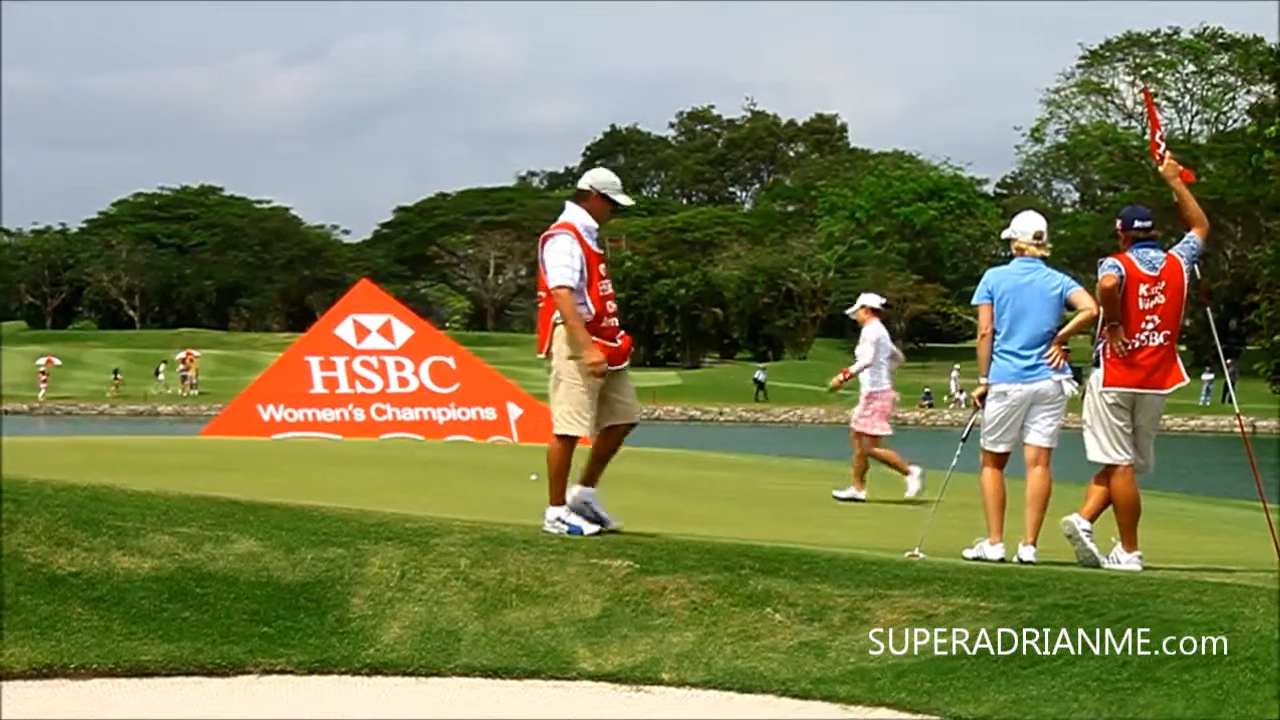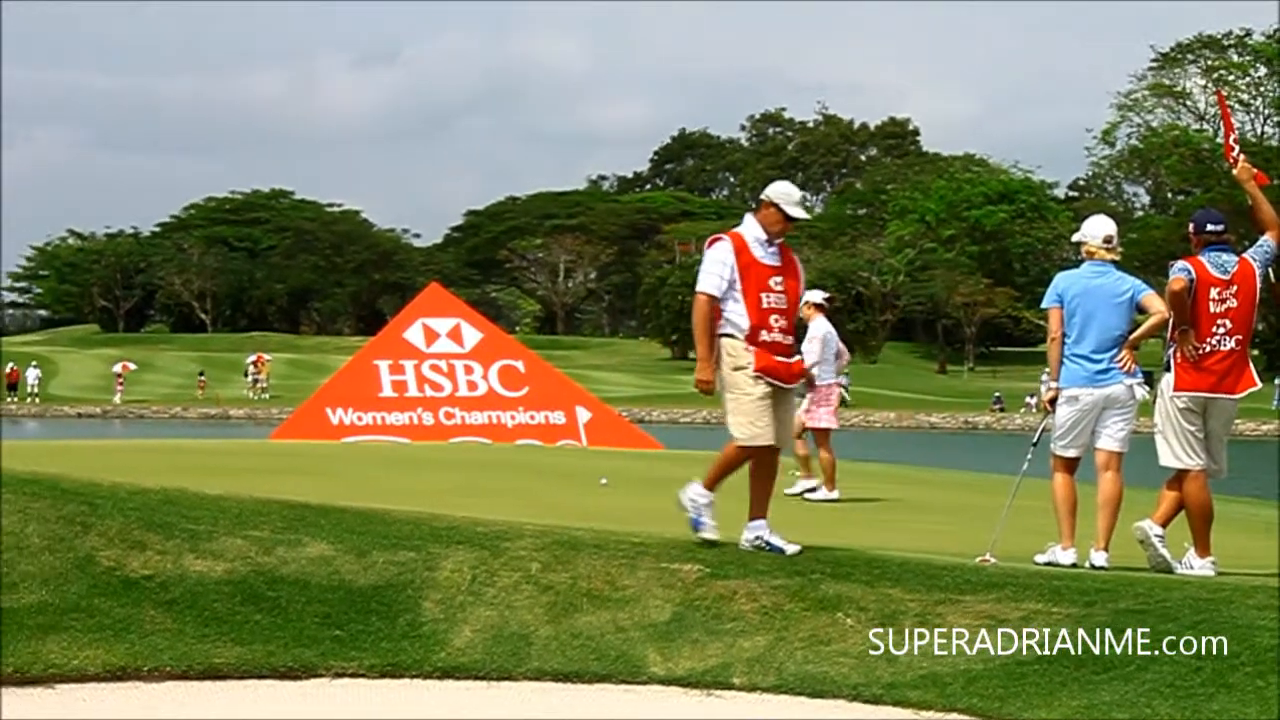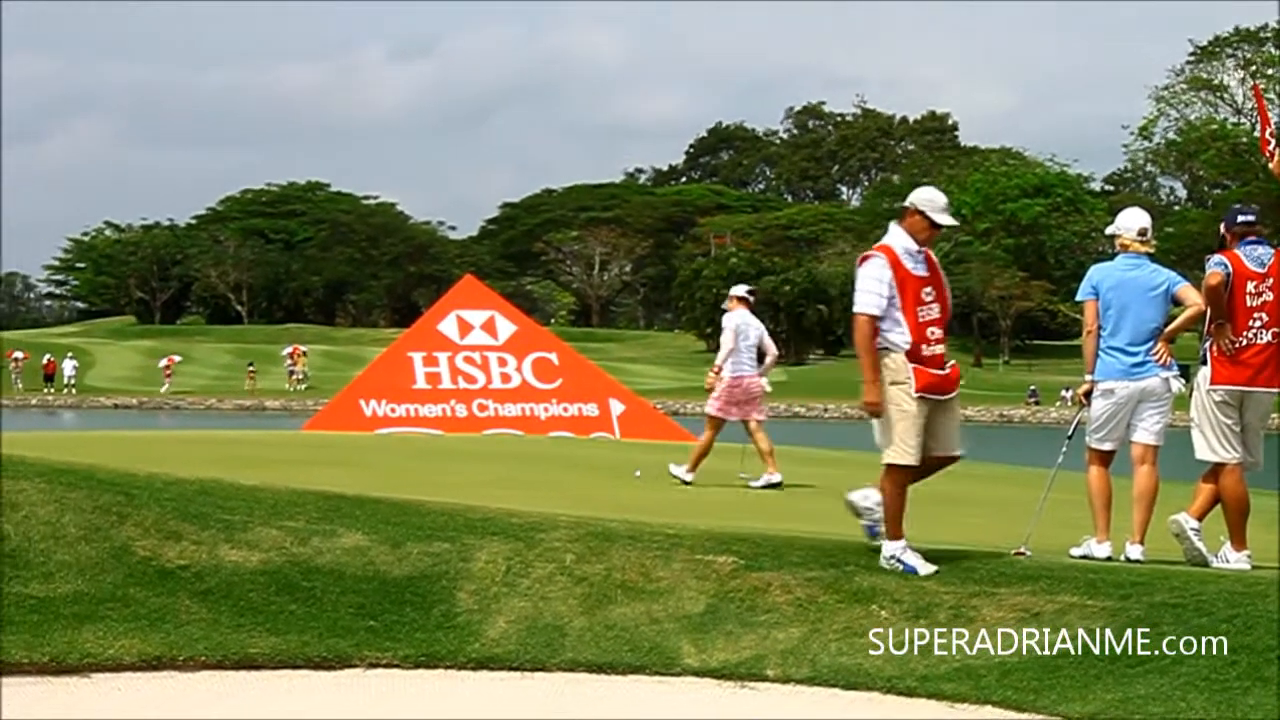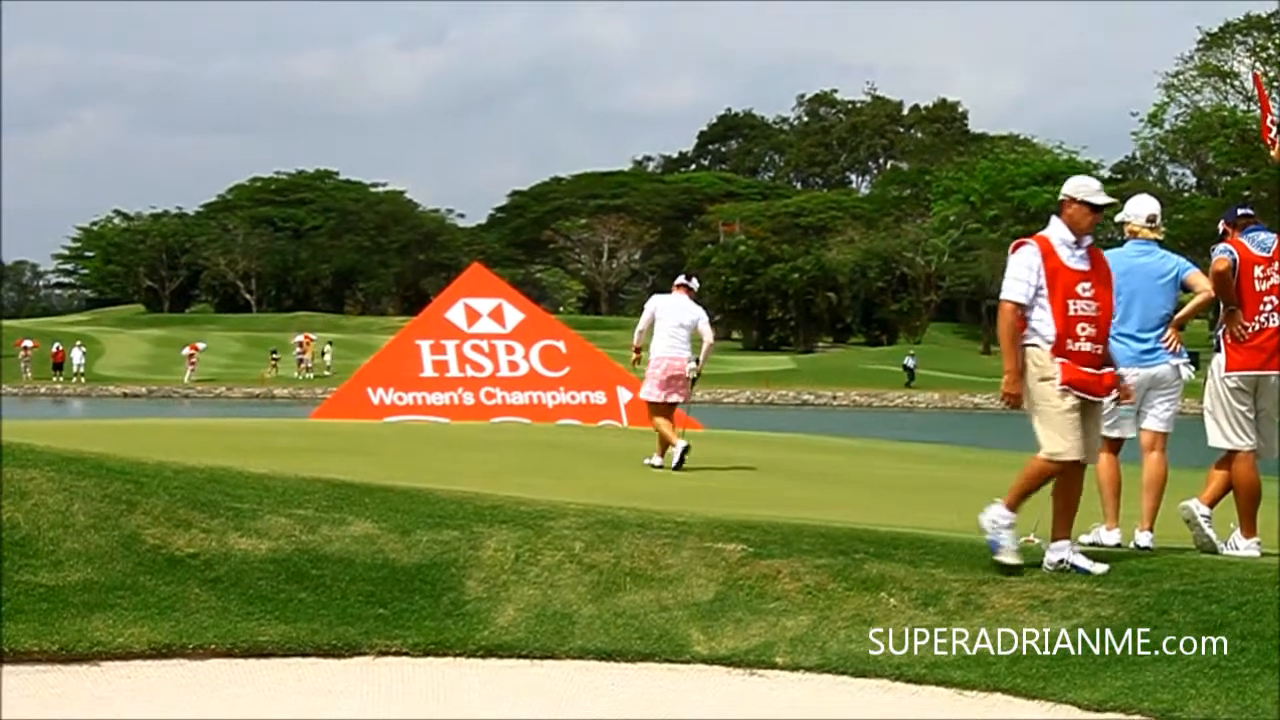
dt=0.7s
person 1, frame 1
left shoulder: (1117, 263)
right shoulder: (1178, 262)
left elbow: (1107, 285)
right elbow: (1200, 227)
left wrist: (1112, 324)
right wrist: (1175, 180)
left hip: (1114, 377)
right hip: (1157, 381)
left knee: (1119, 463)
right knee: (1127, 463)
left ankle: (1129, 552)
right ankle: (1084, 518)
person 1, frame 2
left shoulder: (1188, 267)
left elbow: (1176, 288)
left wrist: (1184, 329)
left hip: (1186, 381)
right hip: (1229, 385)
left knee: (1193, 468)
right knee: (1199, 467)
left ankle: (1203, 558)
right ankle: (1157, 523)
person 1, frame 3
left shoulder: (1225, 260)
left elbow: (1213, 282)
left wrist: (1221, 322)
left hip: (1222, 375)
left knee: (1228, 462)
right knee: (1233, 461)
left ankle: (1238, 551)
right ankle: (1192, 518)
person 1, frame 4
left shoulder: (1230, 247)
left elbow: (1220, 269)
left wrist: (1231, 308)
left hip: (1236, 361)
left knee: (1242, 450)
right knee: (1245, 449)
left ankle: (1248, 538)
right ankle: (1204, 504)
person 2, frame 1
left shoulder: (589, 236)
right shoulder: (564, 238)
right elbow: (562, 298)
right wrist: (588, 347)
left hip: (606, 346)
right hip: (576, 346)
left knee: (623, 418)
right knee: (569, 430)
left ankle: (584, 492)
right ankle: (556, 511)
person 2, frame 2
left shoulder: (786, 256)
right shoulder: (728, 247)
right elbow: (703, 305)
left wrist: (798, 361)
right wrist: (704, 362)
left hip: (777, 361)
right hip: (742, 355)
left knee: (772, 446)
right knee: (754, 440)
left ankle: (756, 528)
right ankle: (701, 492)
person 2, frame 3
left shoulder: (928, 260)
right shoulder: (880, 261)
right elbow: (863, 324)
left wrist: (946, 368)
right wrist: (871, 384)
left hip: (934, 372)
right hip: (899, 373)
left knee: (947, 450)
right knee: (901, 460)
left ankle: (873, 499)
right ankle: (894, 545)
person 2, frame 4
left shoulder: (1095, 257)
right shoulder: (1034, 251)
right elbow: (1009, 313)
left wrist: (1113, 371)
right wrist: (1011, 373)
left hip: (1088, 369)
right hip: (1050, 366)
left knee: (1078, 461)
right knee: (1063, 454)
left ankle: (1061, 549)
right ankle: (1002, 512)
person 3, frame 1
left shoulder: (993, 278)
right shoulder: (1058, 280)
left elbow: (984, 333)
right elbow: (1090, 309)
left wrist: (983, 380)
right wrist: (1059, 339)
left hip: (1006, 381)
right hip: (1049, 380)
left knee: (992, 462)
right knee: (1038, 463)
left ankle: (994, 543)
right ankle: (1028, 545)
person 3, frame 2
left shoulder: (1063, 281)
right shoulder: (1129, 284)
left elbow: (1055, 336)
right elbow: (1161, 312)
left wrist: (1053, 383)
right wrist: (1130, 343)
left hip: (1077, 386)
right hip: (1119, 385)
left knee: (1063, 467)
right knee: (1109, 467)
left ankle: (1066, 548)
right ankle: (1100, 551)
person 3, frame 3
left shoulder: (1098, 273)
right shoulder: (1164, 276)
left elbow: (1091, 329)
right elbow: (1198, 304)
left wrist: (1088, 377)
right wrist: (1167, 335)
left hip: (1112, 379)
right hip: (1155, 378)
left knee: (1098, 460)
right knee: (1145, 460)
left ankle: (1101, 541)
right ankle: (1136, 544)
person 3, frame 4
left shoulder: (1108, 260)
right shoulder: (1174, 262)
right elbow: (1208, 291)
right wrist: (1177, 322)
left hip: (1122, 366)
right hip: (1165, 365)
left knee: (1108, 447)
right knee: (1154, 447)
left ankle: (1110, 529)
right ankle: (1146, 531)
person 4, frame 1
left shoulder: (870, 330)
right shoulder: (880, 331)
left elbow: (867, 360)
right elbow: (899, 358)
left wrist: (843, 376)
left hip: (874, 395)
right hip: (875, 393)
left knee: (870, 448)
right knee: (859, 444)
left ankle: (910, 471)
right ankle: (857, 488)
person 4, frame 2
left shoulder: (817, 326)
right shoulder: (827, 327)
left elbow: (815, 357)
right elbow: (844, 357)
left hip: (821, 389)
right hip: (821, 389)
left knee: (821, 443)
right knee: (796, 433)
left ankle: (830, 490)
right ankle: (806, 479)
person 4, frame 3
left shoulder: (731, 317)
right shoulder: (757, 324)
left elbow: (729, 346)
right elbow: (773, 353)
left wrist: (714, 371)
right wrist: (760, 375)
left hip: (733, 380)
right hip: (751, 383)
left knee: (711, 429)
right knee: (755, 430)
left ankle: (688, 470)
right ankle: (772, 473)
person 4, frame 4
left shoulder: (657, 300)
right shoulder: (697, 310)
left elbow: (641, 328)
right elbow: (709, 340)
left wrist: (636, 350)
right wrist: (700, 364)
left hip: (660, 360)
right hip: (683, 363)
left knee: (656, 414)
right knee: (668, 413)
left ankle: (678, 444)
right ankle: (658, 457)
